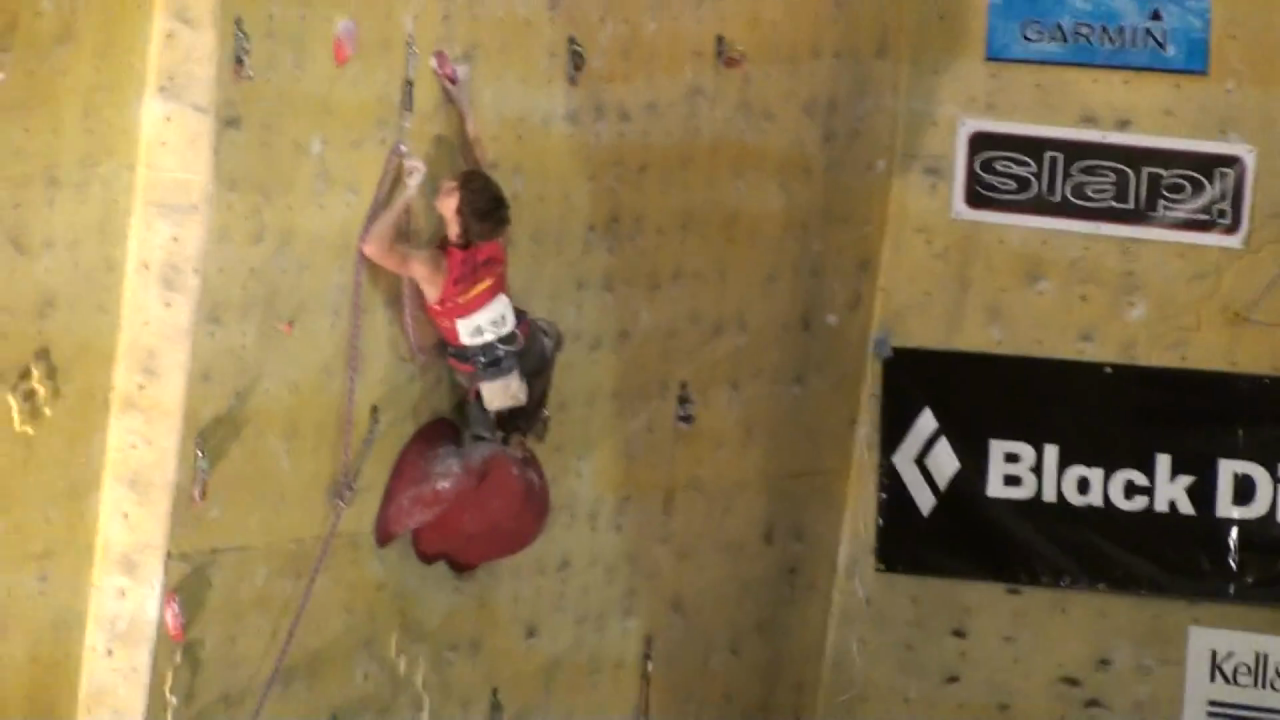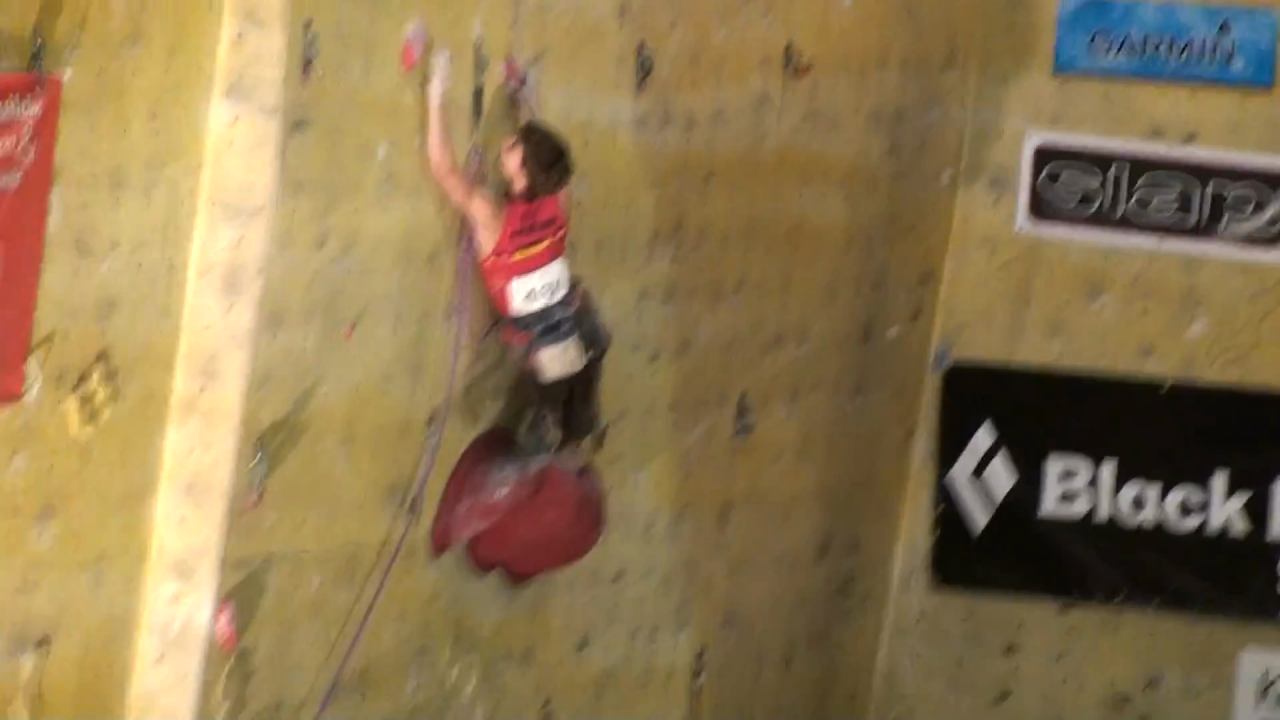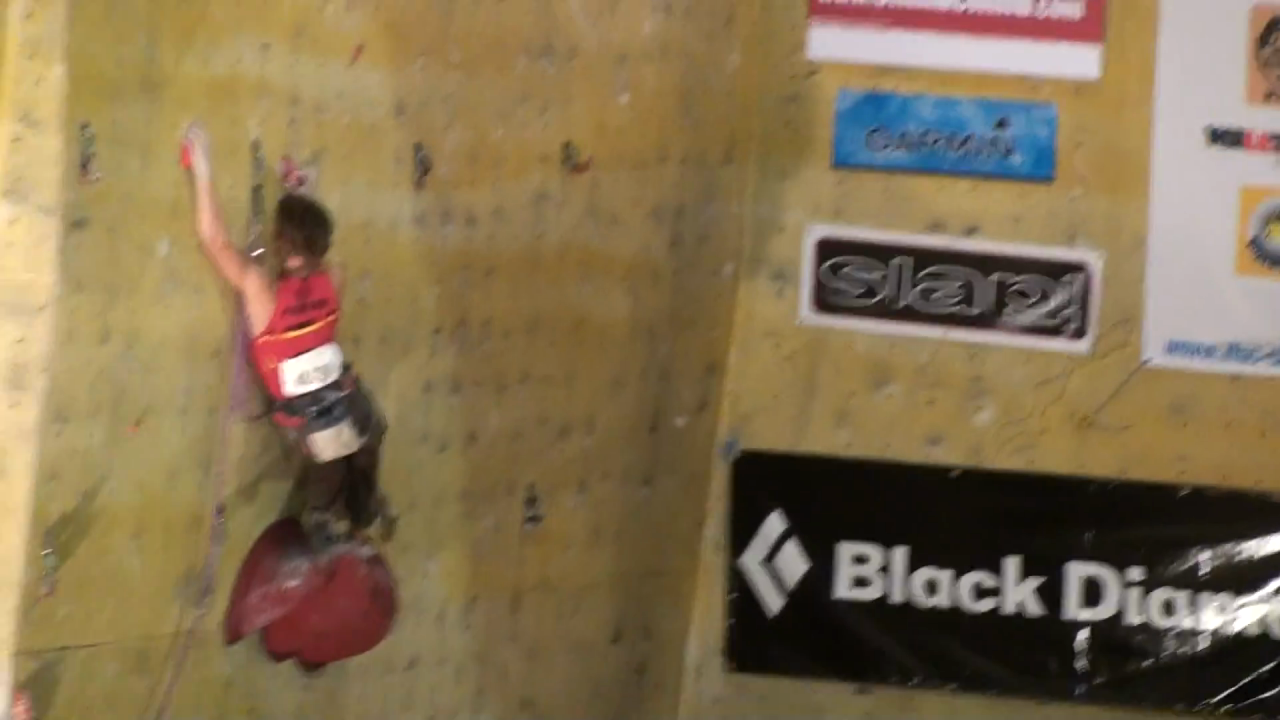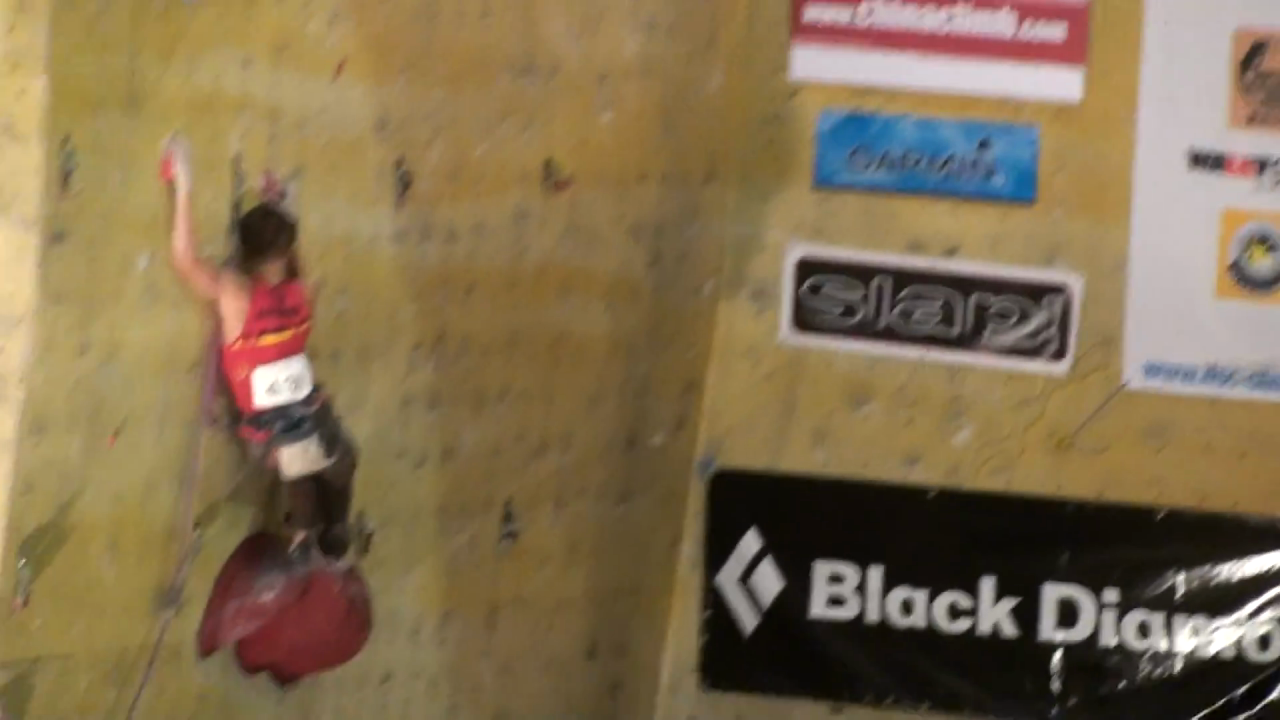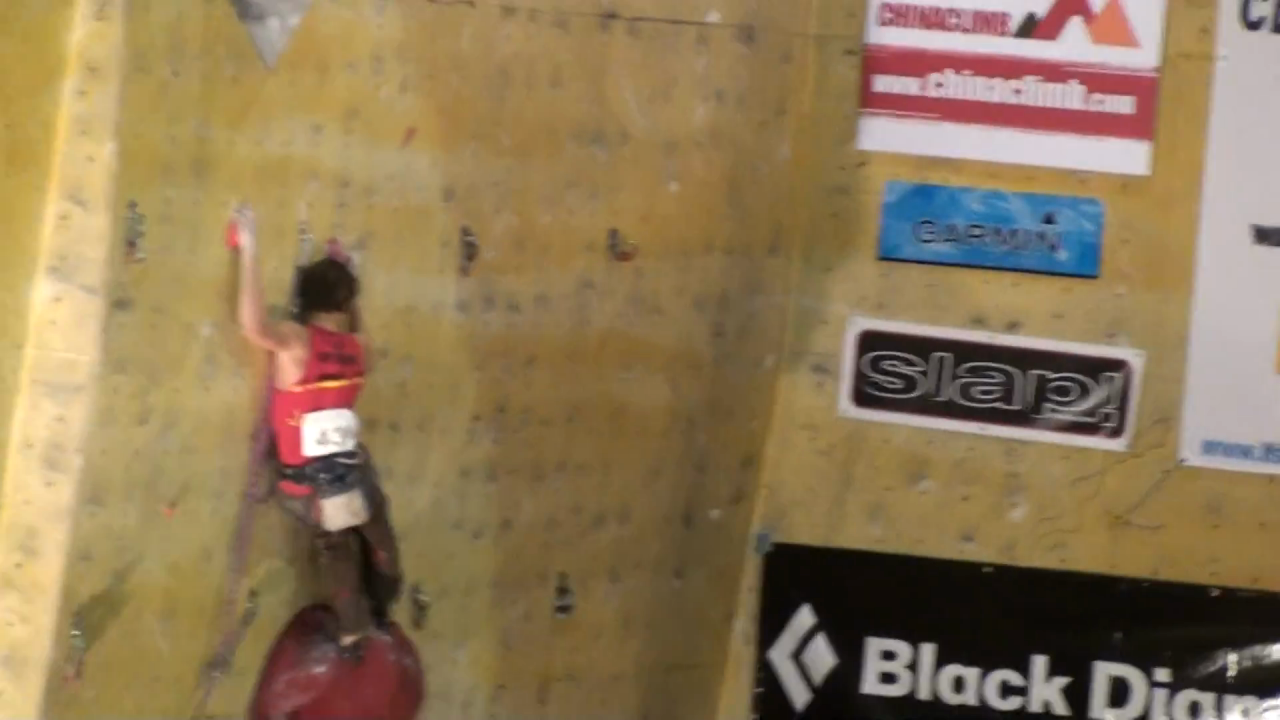
dt=0.5s
person 1, frame 1
left shoulder: (433, 267)
right shoulder: (494, 240)
left elbow: (373, 247)
right elbow: (480, 173)
left wrist: (408, 189)
right wrist: (463, 108)
left hip: (485, 374)
right hip: (525, 354)
right ankle: (523, 426)
person 1, frame 2
left shoulder: (491, 213)
right shoulder: (557, 199)
left elbow: (443, 166)
right elbow: (540, 150)
left wrist: (437, 90)
right wrist: (520, 101)
left hip: (540, 343)
right hip: (579, 326)
right ankle: (576, 436)
person 1, frame 3
left shoulder: (261, 288)
right shoulder: (331, 281)
left elbow: (216, 241)
right elbow: (316, 252)
left wrist: (203, 172)
right wrist: (297, 196)
left hip: (308, 421)
right hip: (349, 405)
left ankle: (326, 519)
right ankle: (362, 517)
person 1, frame 4
left shoulder: (236, 295)
right shoulder: (302, 294)
left elbow: (185, 259)
right elbow: (292, 267)
left wrist: (183, 186)
right wrist: (276, 207)
left hip: (269, 437)
right hip: (314, 423)
left knee: (300, 468)
right knee: (341, 462)
left ankle: (304, 527)
right ankle: (333, 537)
person 1, frame 5
left shoulder: (297, 340)
right shoulder: (358, 347)
left elbow: (254, 326)
left wrist: (249, 251)
right wrist: (346, 284)
left hip: (306, 490)
right hip: (353, 480)
left knee: (336, 541)
right knee: (375, 536)
left ankle: (354, 629)
right ankle: (378, 611)
